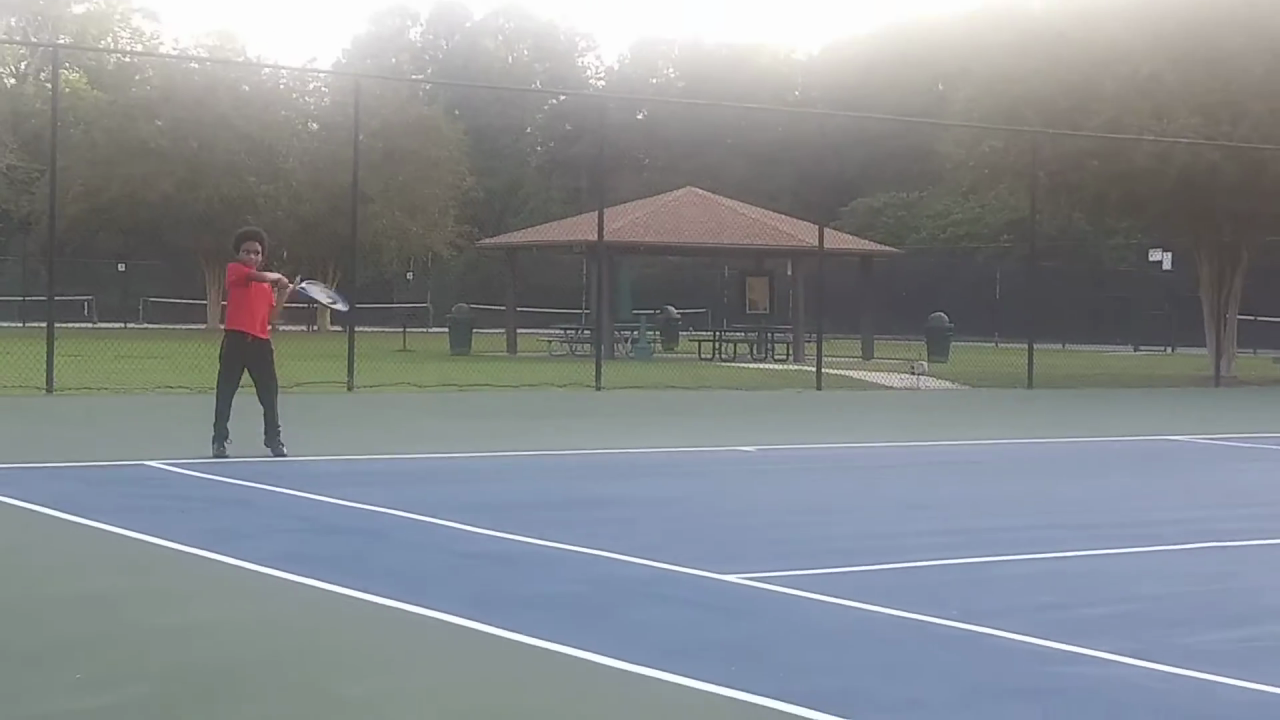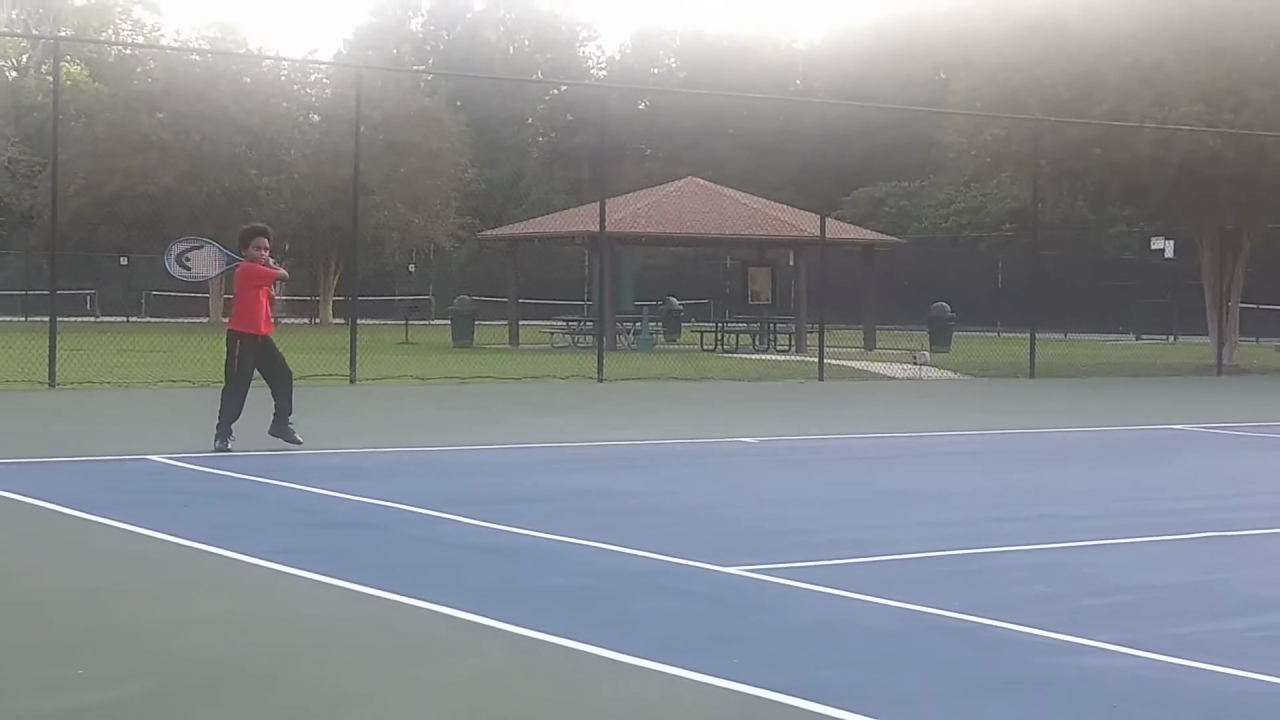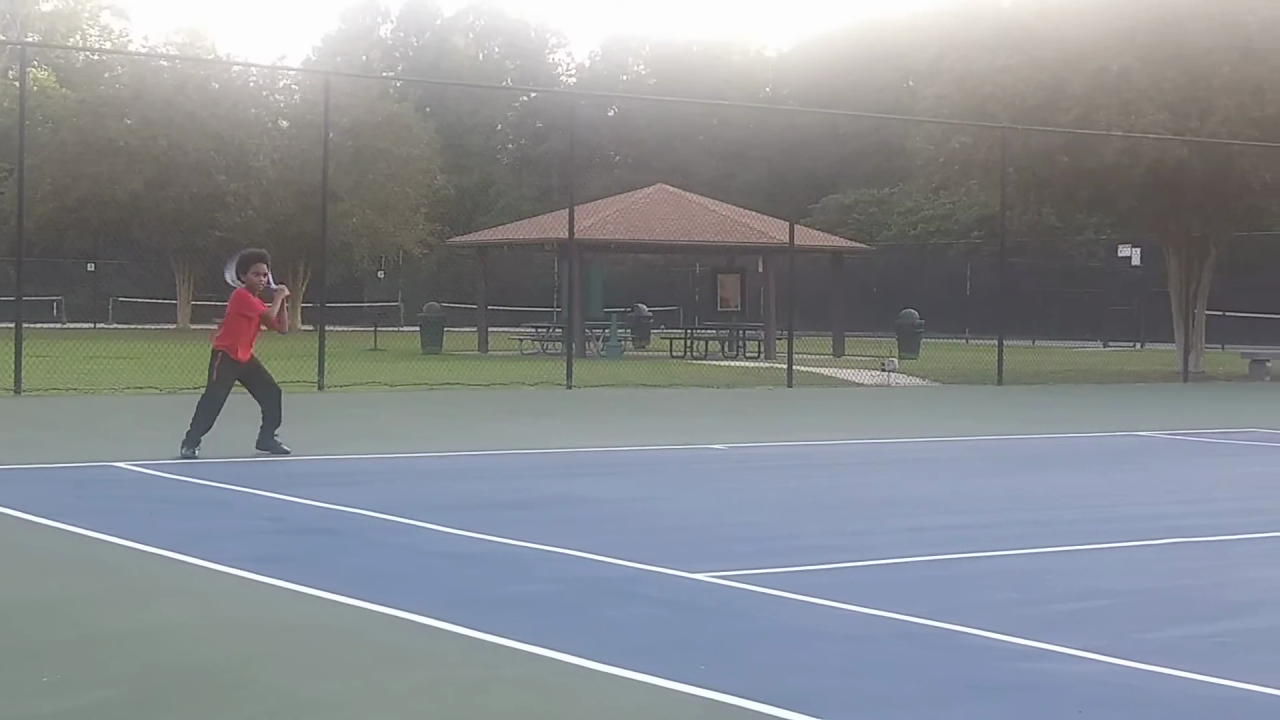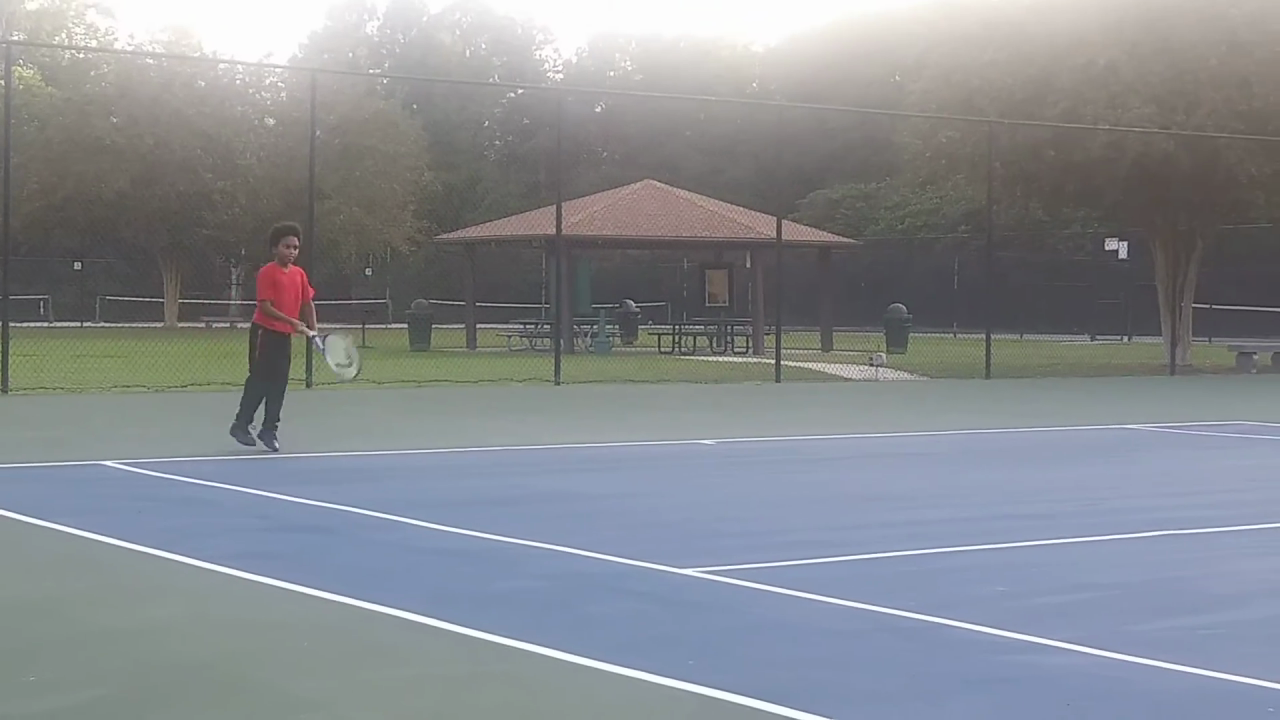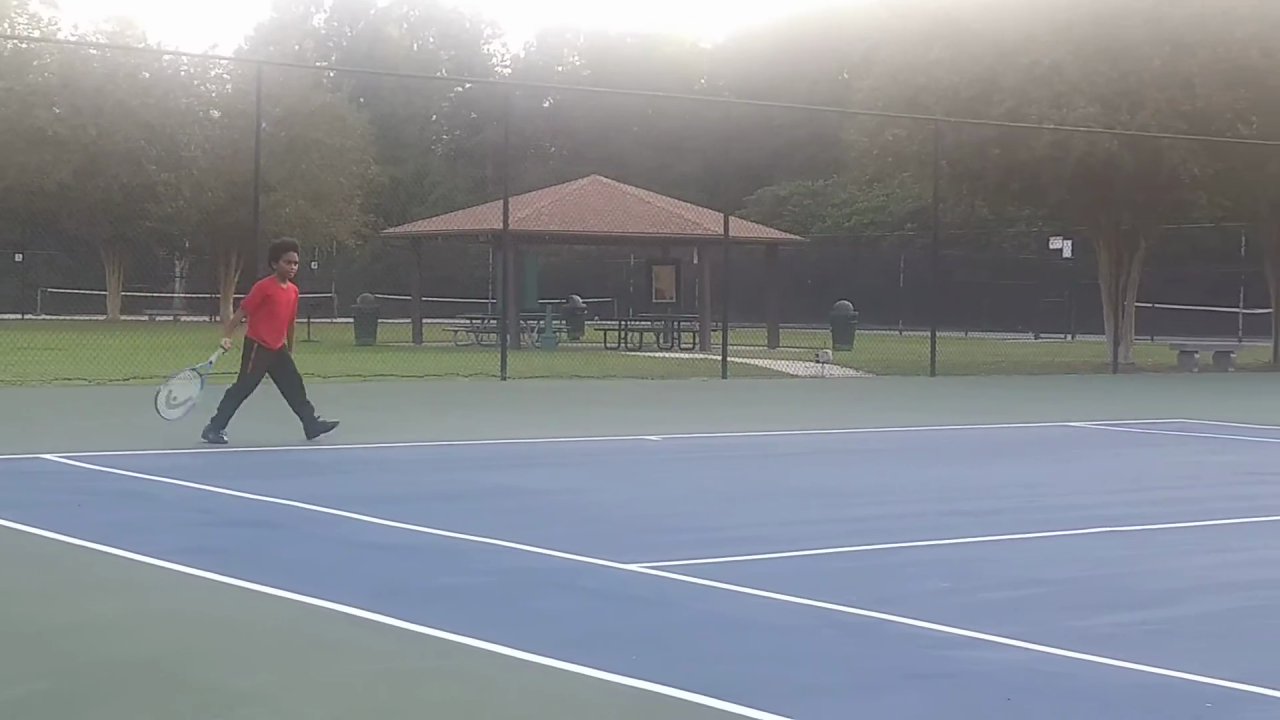
dt=0.3s
person 1, frame 1
left shoulder: (267, 287)
right shoulder: (233, 269)
right elbow: (262, 276)
left wrist: (283, 294)
right wrist: (278, 279)
left hip: (261, 340)
right hip: (236, 337)
left knee: (269, 391)
right knee: (226, 389)
left ankle: (273, 437)
right ankle: (220, 439)
person 1, frame 2
left shoulder: (261, 273)
right shoulder: (247, 270)
left elbow: (270, 297)
right elbow: (284, 275)
left wrist: (271, 266)
right wrist: (273, 269)
left hip: (262, 337)
right hip: (242, 336)
left knee: (283, 377)
right knee: (237, 386)
left ankle: (281, 424)
right ankle: (223, 434)
person 1, frame 3
left shoulder: (261, 301)
right shoulder: (241, 295)
left elbow: (281, 328)
right elbow: (269, 316)
left wrist: (281, 301)
right wrist: (279, 297)
left hip: (247, 358)
right hip: (225, 356)
left knee: (273, 394)
right knee: (212, 399)
left ankle: (267, 437)
right ankle: (191, 442)
person 1, frame 4
left shoulder: (299, 273)
right shoulder: (266, 272)
left elbow: (307, 303)
right elbow: (265, 306)
left wrist: (312, 327)
right wrist: (291, 321)
left hip: (285, 335)
right hip: (264, 332)
left knee: (278, 384)
right knee: (258, 380)
left ankle: (269, 429)
right ankle: (241, 425)
person 1, frame 5
left shoulder: (293, 290)
right shoulder: (265, 286)
right elbow: (242, 311)
left wrist: (288, 349)
right wrist: (227, 336)
left hip: (278, 347)
right hip: (258, 346)
left knee: (294, 384)
right knee: (244, 387)
left ankle: (312, 423)
right ankle: (214, 427)
